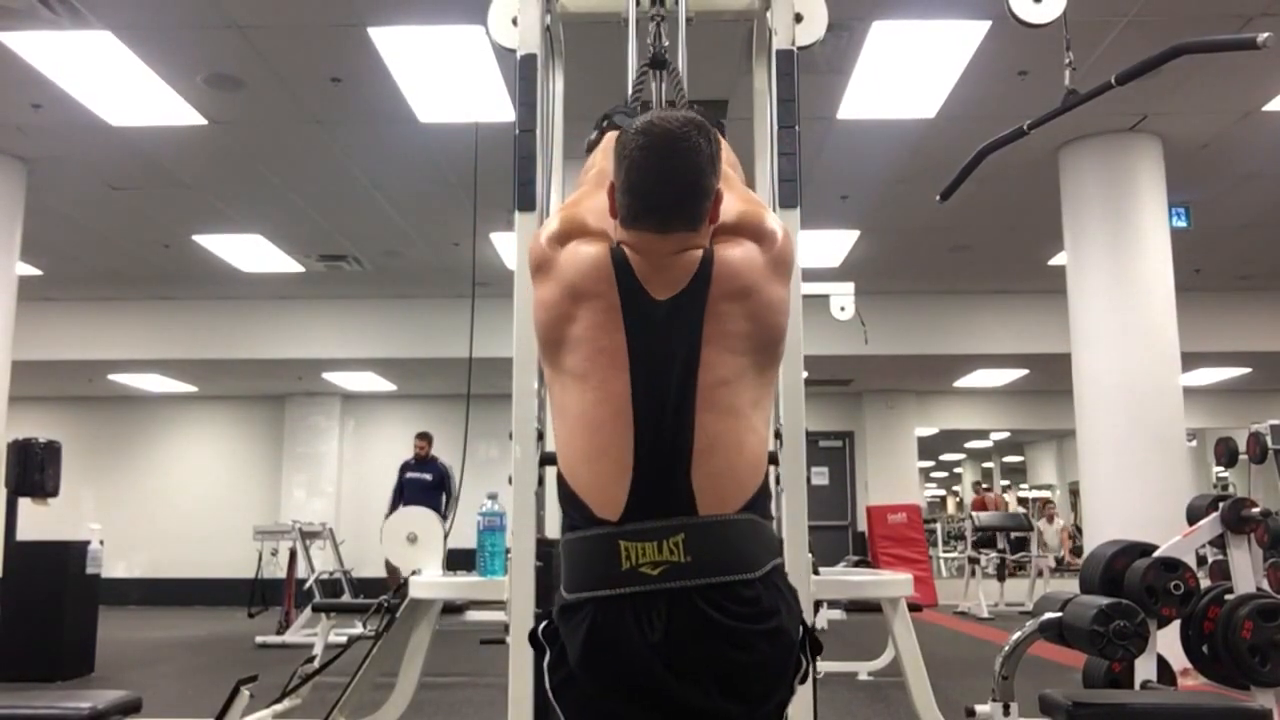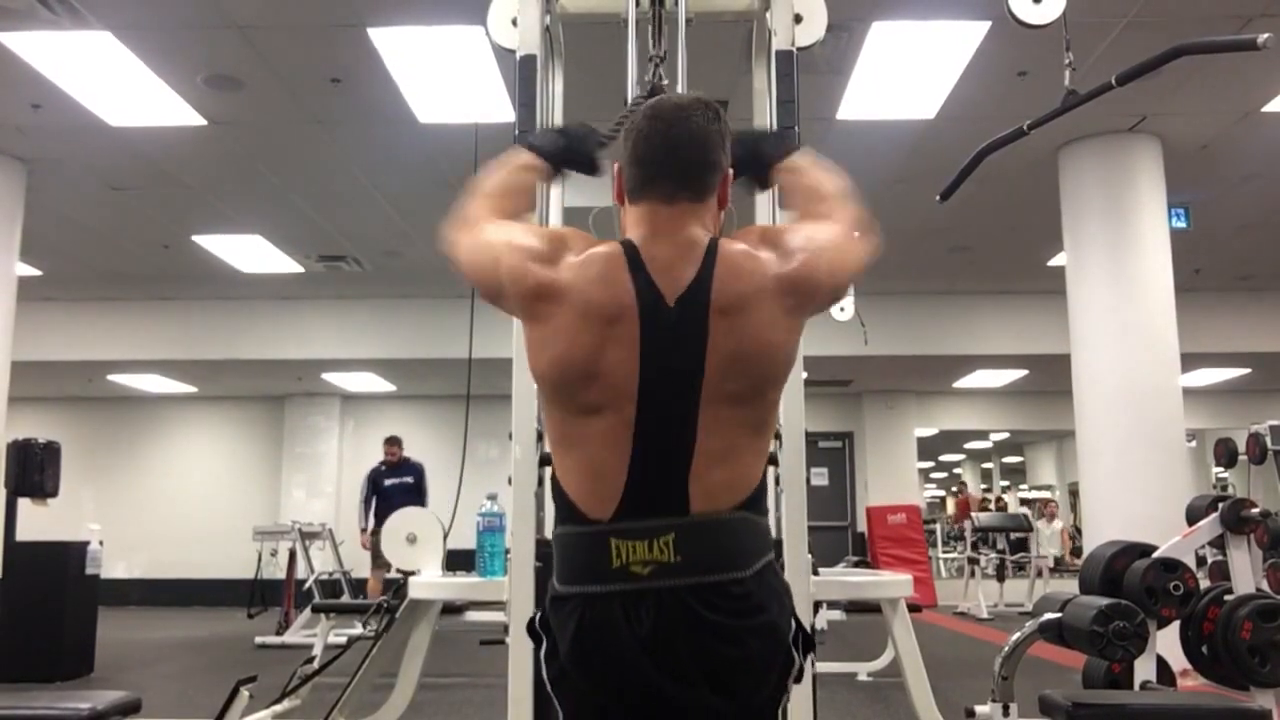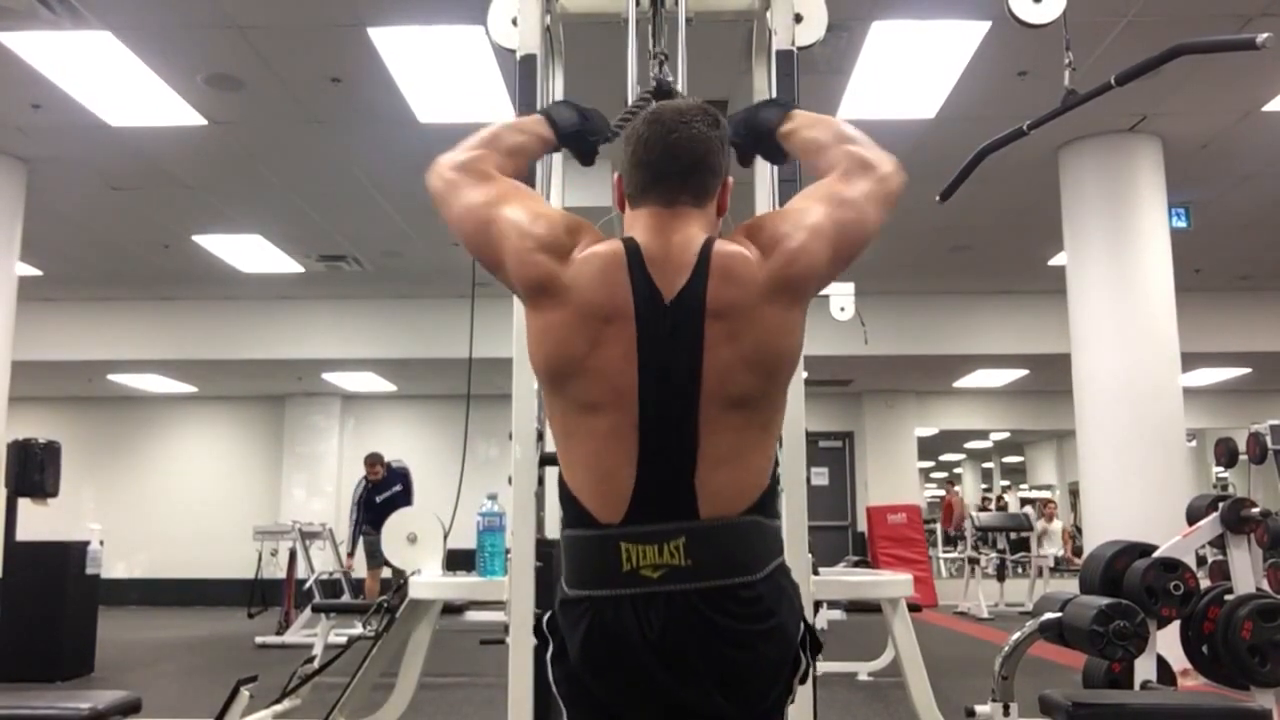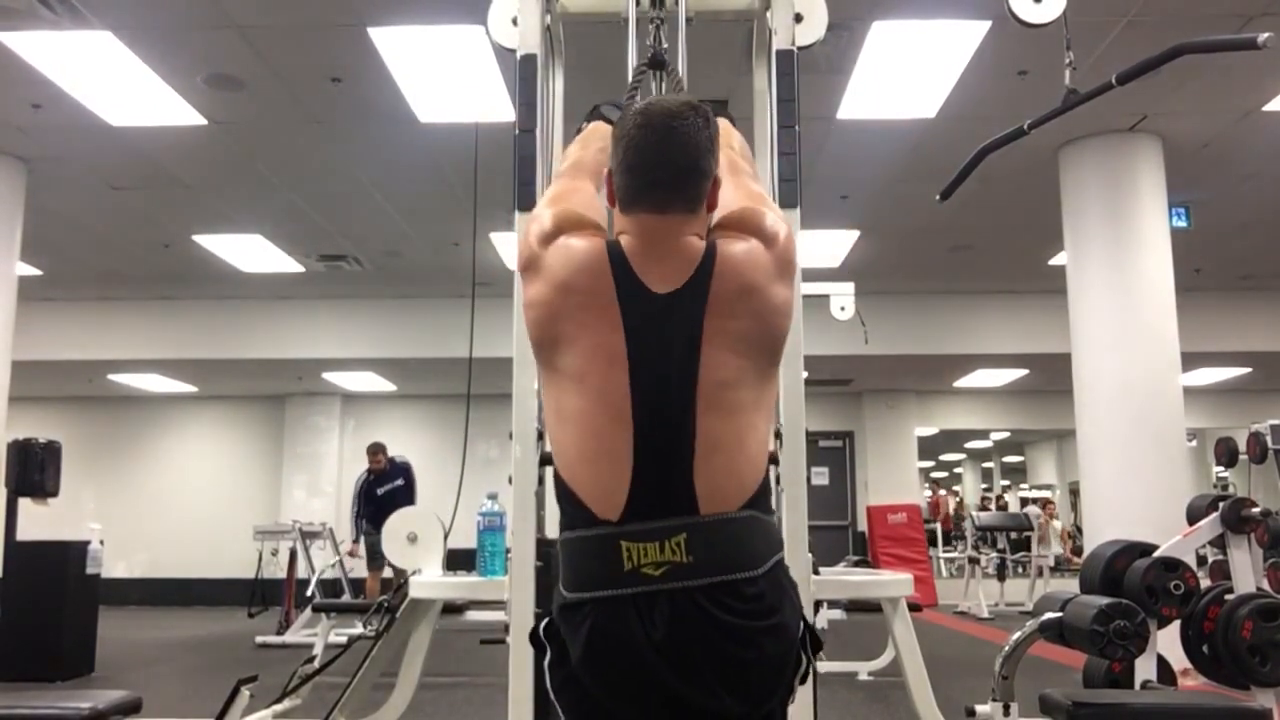
dt=0.5s
person 1, frame 1
left shoulder: (564, 264)
right shoulder: (757, 262)
left elbow: (594, 186)
right elbow: (728, 182)
left wrist: (614, 132)
right wrist: (704, 136)
left hip: (603, 623)
right hip: (741, 614)
person 1, frame 2
left shoulder: (552, 278)
right shoulder: (776, 275)
left elbow: (465, 226)
right elbow: (853, 226)
left wrist: (540, 151)
right wrist: (783, 155)
left hip: (595, 617)
right hip: (736, 610)
person 1, frame 3
left shoulder: (556, 270)
right shoulder: (775, 270)
left elbow: (457, 173)
right elbow: (872, 171)
left wrist: (555, 123)
right wrist: (777, 122)
left hip: (605, 622)
right hip: (744, 617)
person 1, frame 4
left shoulder: (557, 261)
right shoulder: (760, 259)
left elbow: (574, 175)
right elbow: (737, 171)
left wrist: (603, 122)
right wrist: (714, 120)
left hip: (604, 624)
right hip: (742, 615)
